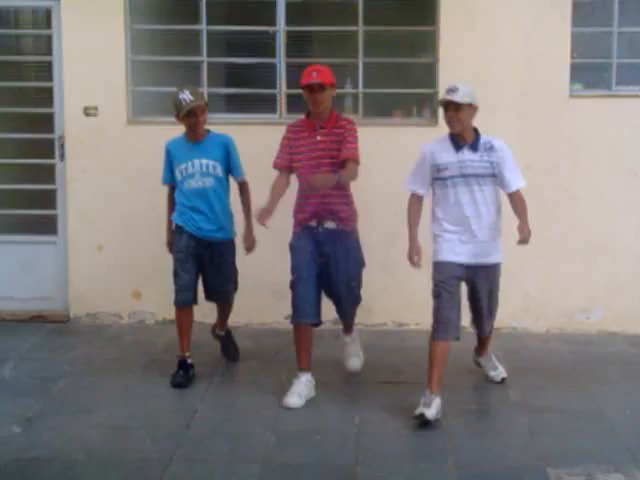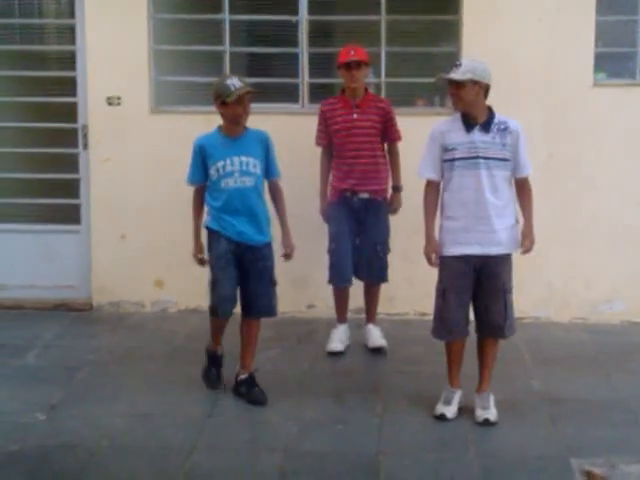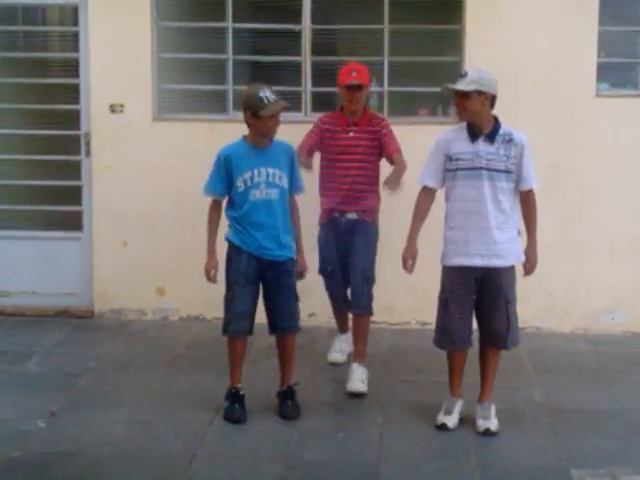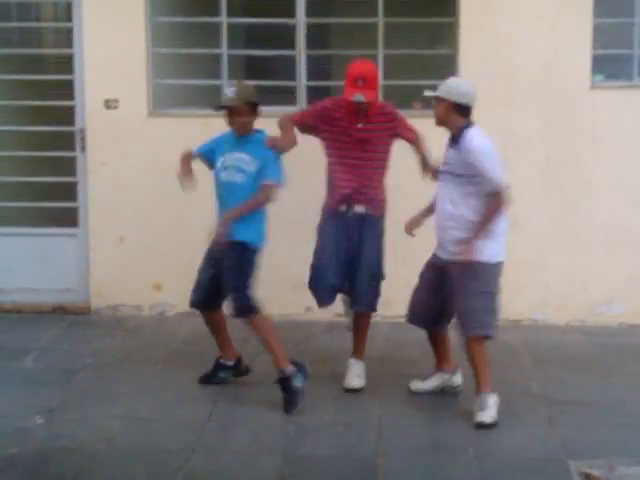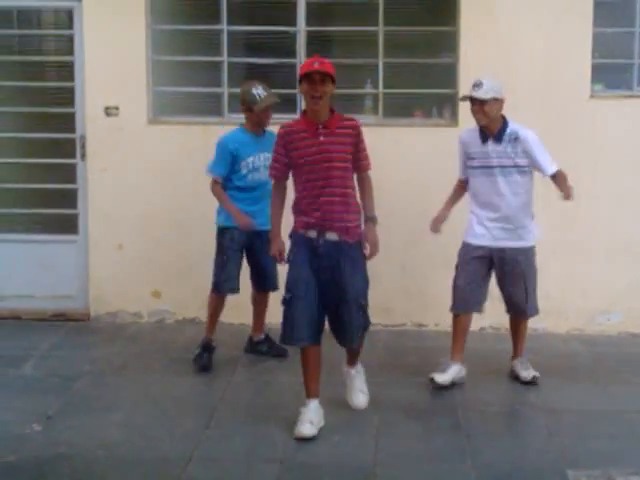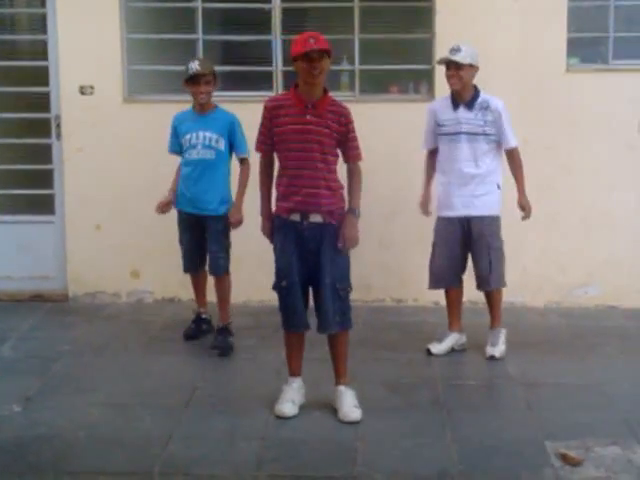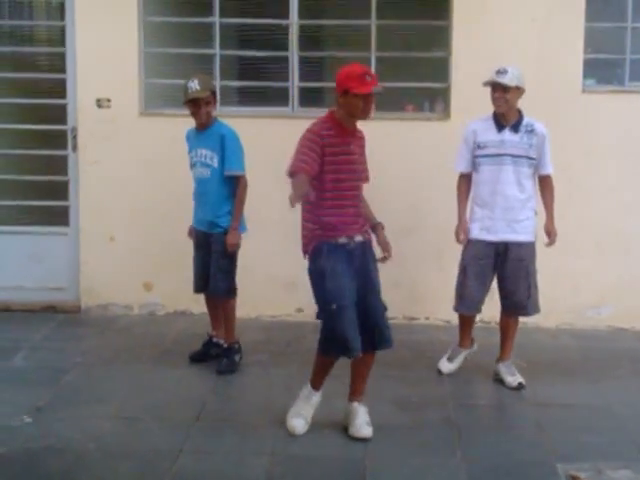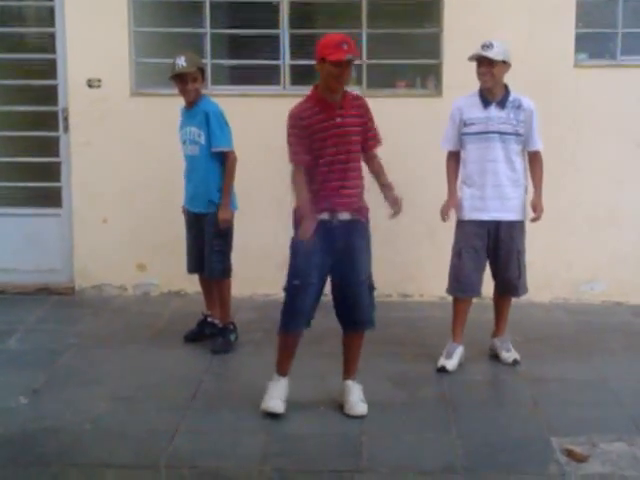
dt=0.7s
person 1, frame 1
left shoulder: (345, 126)
right shoulder: (292, 132)
left elbow: (351, 170)
right elbow: (283, 175)
left wrist: (327, 178)
right wrist: (270, 204)
left hip: (340, 224)
right hip: (306, 226)
left knee: (346, 291)
right knee: (303, 297)
left ankle: (350, 334)
right ankle: (304, 376)
person 1, frame 2
left shoulder: (382, 107)
right shoulder: (328, 109)
left elbow: (392, 148)
right elbow: (326, 153)
left wrist: (397, 188)
right wrist: (322, 195)
left hip: (374, 196)
right hip: (341, 197)
left knee: (374, 261)
right knee: (340, 262)
left ankle: (371, 325)
right ankle: (341, 325)
person 1, frame 3
left shoulder: (378, 125)
right shoulder: (325, 123)
left elbow: (398, 158)
right elbow: (303, 148)
left wrist: (397, 172)
right wrist: (303, 155)
left hip: (363, 218)
right hip: (331, 217)
left knee: (360, 286)
right knee: (334, 282)
left ankle: (359, 364)
right ankle: (343, 333)
person 1, frame 4
left shoulder: (387, 115)
right shoulder: (329, 109)
left elbow: (414, 136)
right elbow: (289, 119)
left wrist: (425, 160)
right wrist: (285, 136)
left hip: (370, 213)
right hip: (336, 211)
left knee: (365, 287)
right knee: (324, 282)
left ankle: (357, 360)
right ankle: (348, 293)
person 1, frame 5
left shoulder: (351, 128)
right shoulder: (288, 133)
left elbow: (363, 177)
right elbow: (279, 186)
left wrist: (371, 223)
right wrist: (275, 234)
left hip: (346, 236)
right hip: (306, 238)
left knee: (353, 315)
right knee: (305, 319)
left ankle: (353, 367)
right ankle: (312, 404)
person 1, frame 6
left shoulder: (340, 113)
right shoulder: (275, 107)
left elbow: (354, 167)
right elbow: (266, 161)
left wrist: (353, 216)
right wrist: (266, 212)
left hip: (330, 220)
right hip: (289, 220)
left knee: (335, 304)
right knee: (291, 302)
left ankle: (343, 388)
right ankle: (294, 383)
person 1, frame 7
left shoulder: (359, 137)
right shoulder: (318, 134)
right elbow: (298, 176)
left wrist: (377, 227)
right wrist: (300, 189)
left hip: (359, 243)
right hip: (327, 245)
left knee: (374, 326)
right knee: (341, 327)
left ankle: (356, 405)
right ankle: (311, 392)
person 1, frame 8
left shoulder: (359, 106)
right shoulder: (301, 114)
left elbow: (369, 154)
right elbow: (299, 172)
left wrist: (386, 187)
right wrist: (305, 215)
left hip: (353, 220)
right hip: (316, 222)
left knee: (358, 304)
right knee: (298, 301)
left ankle: (351, 383)
right ankle: (280, 379)
person 2, frame 1
left shoulder: (497, 149)
right shoulder: (432, 151)
left elbow: (514, 192)
right elbow: (417, 198)
left wrist: (524, 223)
right wrist: (413, 240)
left hip: (486, 250)
right hip: (449, 249)
left knee: (484, 313)
right knee: (445, 319)
left ankle: (483, 354)
right ankle: (432, 395)
person 2, frame 2
left shoulder: (511, 131)
right shoulder: (442, 132)
left elbow: (522, 183)
right elbow: (432, 186)
left wrist: (528, 224)
right wrist: (429, 235)
left hip: (498, 242)
right hip: (455, 242)
left knee: (494, 320)
right knee: (453, 318)
left ankle: (485, 392)
right ankle: (453, 388)
person 2, frame 3
left shoulder: (516, 142)
right shoulder: (447, 141)
left elbow: (526, 195)
right elbow: (428, 191)
left wrist: (532, 243)
right wrist: (412, 239)
left hip: (501, 254)
right hip: (458, 253)
left knee: (495, 330)
right knee: (454, 327)
left ankle: (485, 402)
right ankle: (454, 398)
person 2, frame 4
left shoulder: (478, 145)
right shoulder: (455, 143)
left elbow: (498, 197)
left wrist: (472, 240)
right wrist: (423, 214)
left hip: (480, 251)
right hip: (448, 248)
left knee: (473, 321)
right knee: (428, 311)
left ankle: (485, 394)
right ankle: (445, 370)
person 2, frame 5
left shoulder: (524, 138)
right shoulder: (466, 139)
left elbow: (554, 172)
left wrist: (565, 186)
right wrist: (445, 210)
left hip: (517, 235)
right hip: (478, 234)
left knee: (521, 300)
right knee: (464, 294)
left ankle: (519, 360)
right ankle: (455, 363)
person 2, frame 6
left shoulder: (494, 107)
right shoulder: (436, 109)
left elbow: (511, 150)
left wrist: (522, 193)
right wrist: (426, 190)
left hip: (484, 204)
right hip: (448, 205)
left knee: (490, 269)
right knee: (446, 269)
left ankle: (496, 330)
right ankle: (455, 332)
person 2, frame 7
left shoulder: (537, 132)
right shoulder: (475, 130)
left elbow: (545, 177)
right elbow: (465, 176)
left wrist: (550, 218)
right wrist: (461, 217)
left hip: (520, 231)
right hip: (481, 229)
left knee: (516, 298)
right knee: (468, 293)
left ankle: (504, 362)
right ankle: (464, 343)
person 2, frame 8
left shoulder: (524, 108)
right shoulder: (462, 107)
left elbow: (533, 154)
right elbow: (453, 154)
left wrist: (537, 194)
right wrist: (451, 194)
left hip: (510, 208)
right hip: (472, 208)
left knee: (508, 276)
right knee: (464, 276)
left ankle: (499, 338)
right ankle: (456, 343)
person 3, frame 1
left shoulder: (223, 143)
right shoulder: (172, 148)
left elbow: (242, 185)
right elbow: (172, 191)
left wrist: (249, 227)
right wrist: (170, 229)
left hip: (220, 234)
right hip: (186, 234)
left knee: (224, 293)
right knee: (184, 297)
left ankle: (221, 329)
right ankle: (185, 360)
person 3, frame 2
left shoulder: (261, 140)
right shoulder: (204, 145)
left elbow: (274, 186)
right elbow: (199, 192)
left wrist: (286, 232)
right wrist: (196, 238)
left hip: (257, 237)
right hip: (221, 235)
left knee: (256, 308)
right knee: (223, 303)
left ankle: (245, 376)
right ankle: (214, 351)
person 3, frame 3
left shoulder: (286, 153)
right shoulder: (229, 156)
left elbow: (291, 203)
right elbow: (216, 205)
left wrist: (300, 251)
right wrist: (211, 254)
left hip: (281, 254)
right hip: (243, 253)
left knee: (287, 324)
right knee: (237, 324)
left ankle: (287, 389)
right ankle: (235, 391)
person 3, frame 4
left shoulder: (265, 145)
right shoulder: (221, 142)
left elbow: (266, 193)
right elbow: (190, 154)
left wrist: (228, 218)
right wrist: (186, 163)
left hip: (242, 237)
right hip: (226, 237)
left knee: (243, 304)
right knee: (204, 301)
left ankle: (288, 371)
right ankle: (230, 360)
person 3, frame 5
left shoulder: (273, 140)
right shoulder: (229, 142)
right elbow: (217, 185)
right wrist: (236, 213)
left hip: (264, 224)
right hip: (232, 225)
left knee: (265, 283)
right knee: (223, 285)
left ankle: (258, 337)
right ankle: (207, 343)
person 3, frame 6
left shoulder: (228, 120)
right shoulder: (180, 120)
left elbow: (244, 163)
left wrist: (238, 204)
right wrist: (171, 194)
left hip: (218, 208)
right hip: (187, 206)
left knee: (219, 266)
right knee: (194, 265)
left ankle: (224, 327)
right ankle: (202, 316)
person 3, frame 7
left shoulder: (225, 135)
right shoulder: (191, 136)
left elbow: (241, 182)
left wrist: (234, 227)
left hip: (223, 227)
right hip: (202, 226)
left knee: (223, 287)
right knee: (206, 286)
left ankle: (232, 345)
right ankle: (216, 339)
person 3, frame 8
left shoulder: (211, 111)
right shoulder: (185, 113)
left elbow: (229, 157)
left wrist: (226, 204)
left hip: (214, 206)
right hip: (194, 205)
left knee: (218, 267)
right knee: (200, 266)
left ankle: (227, 325)
right ankle: (211, 318)
